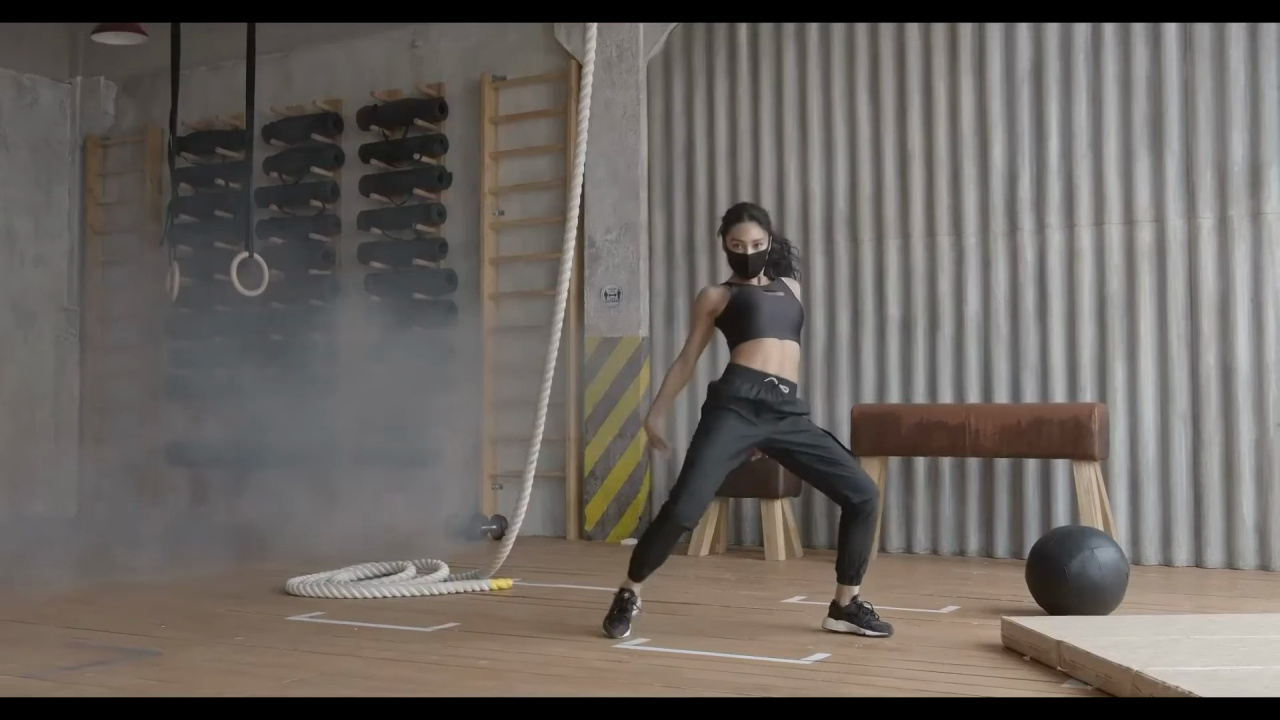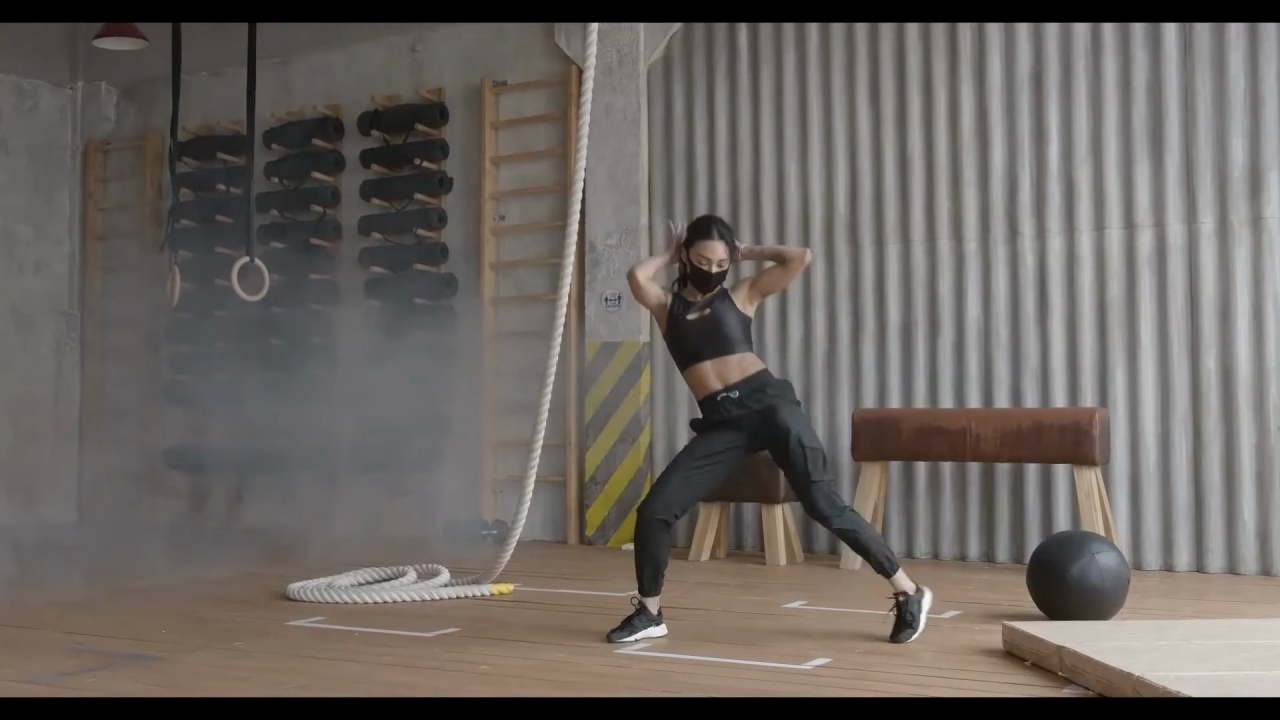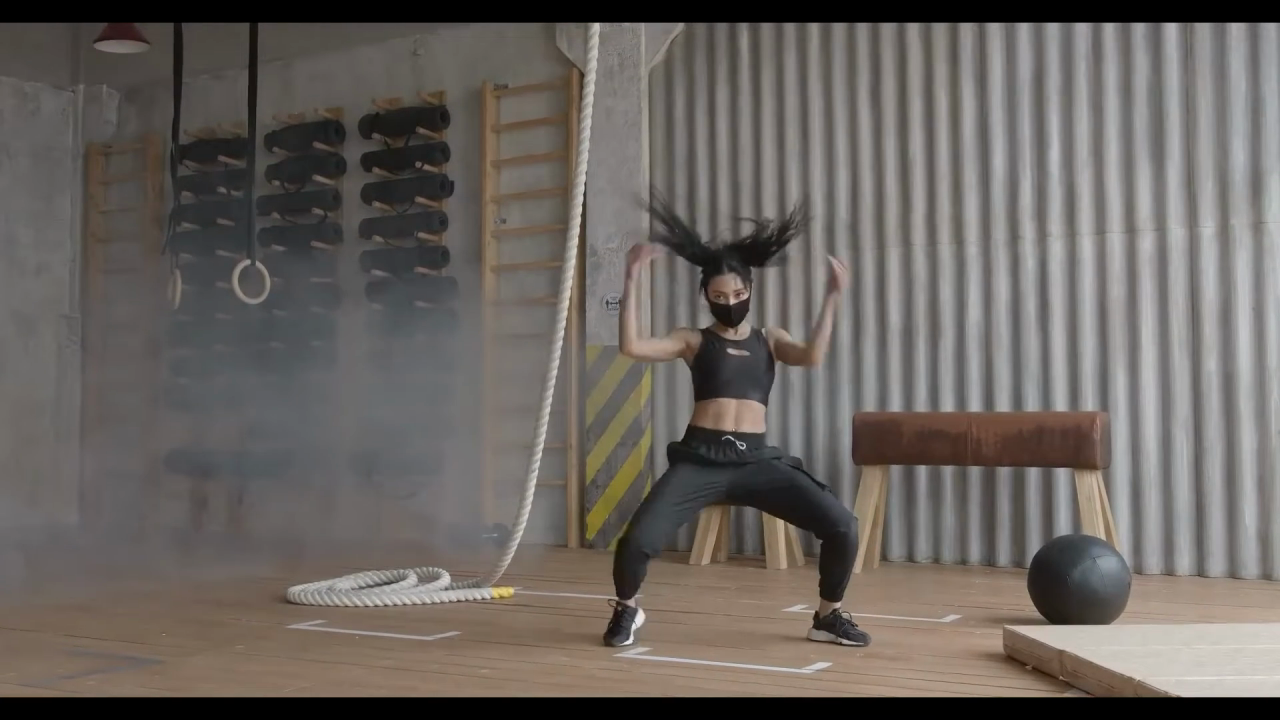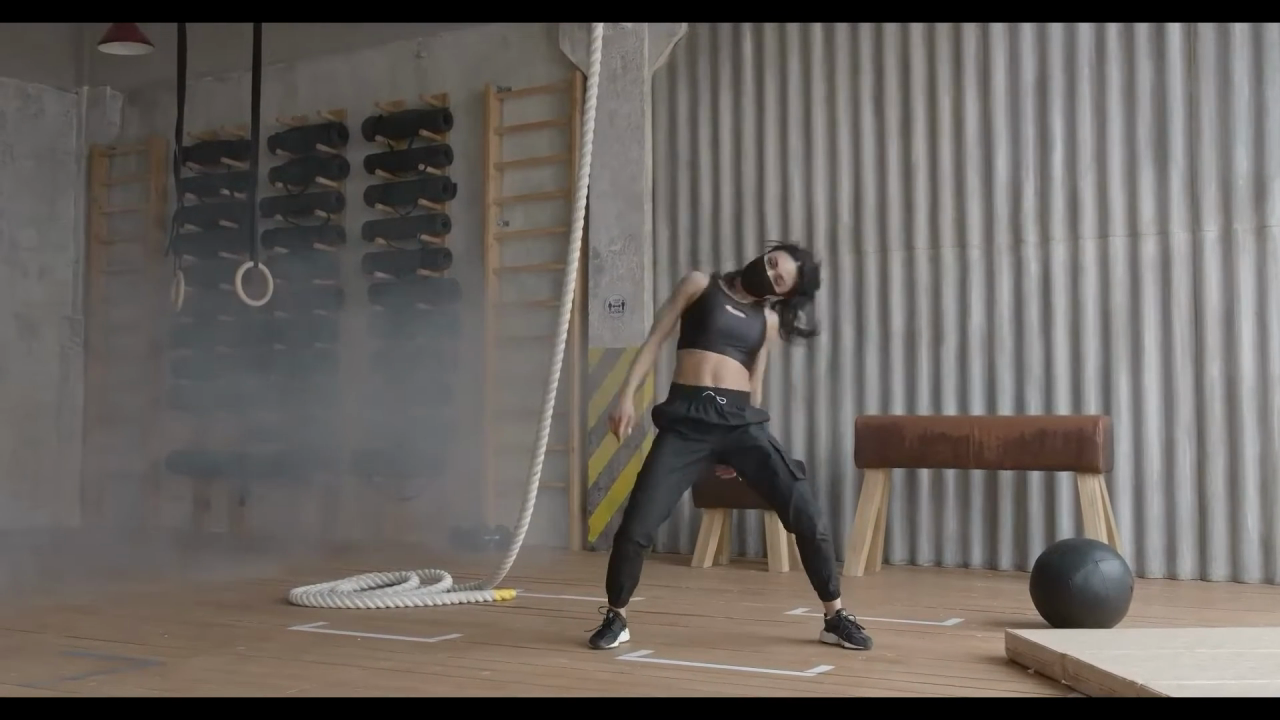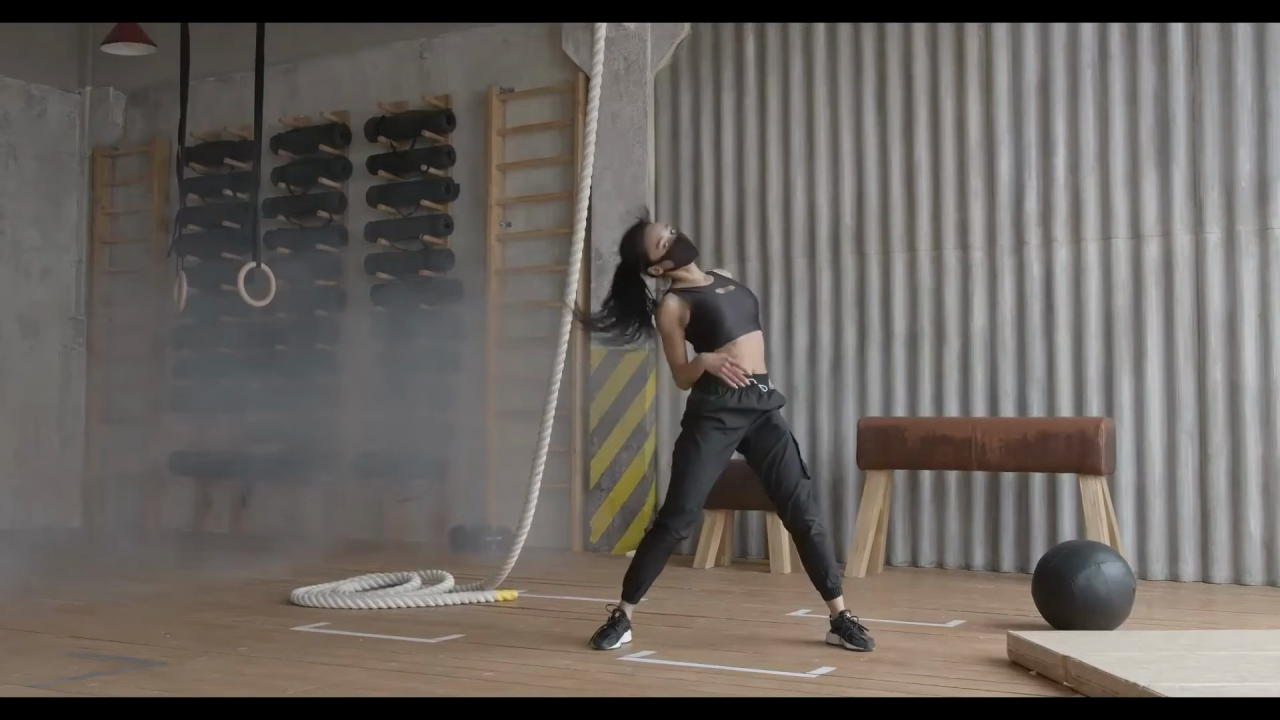
dt=1s
person 1, frame 1
left shoulder: (790, 287)
right shoulder: (716, 295)
right elbow: (688, 358)
right wrist: (655, 413)
left hip: (788, 411)
right hip: (737, 404)
left knee: (863, 494)
right knee: (684, 508)
left ankle: (845, 605)
right ankle: (628, 592)
person 1, frame 2
left shoulder: (741, 295)
right shoulder: (666, 305)
left elbow: (800, 257)
right elbow: (636, 277)
left wrist: (749, 254)
right wrist: (670, 255)
left hip: (770, 404)
right hip: (721, 424)
left knee: (823, 505)
right knee: (653, 511)
left ankle: (907, 591)
right ankle: (649, 611)
person 1, frame 3
left shoulder: (771, 340)
right shoulder: (694, 340)
left elbow: (812, 357)
right elbow: (632, 347)
left wrist: (831, 298)
right wrist: (633, 277)
left hip: (756, 460)
right hip: (700, 459)
left knee: (843, 526)
right knee: (639, 540)
left ankle: (828, 615)
right ankle: (626, 607)
person 1, frame 4
left shoulder: (770, 319)
right shoulder: (700, 284)
right elbow: (654, 342)
left wrist: (736, 451)
right wrist: (626, 395)
left hip: (740, 421)
right hip: (686, 420)
left knee: (806, 515)
right knee: (636, 528)
left ankle: (835, 616)
right ankle: (616, 616)
person 1, frame 5
left shoulder: (725, 278)
right shoulder: (672, 305)
right elbow: (681, 377)
right wrist: (705, 361)
left hip: (762, 405)
right hip: (715, 410)
left knee: (803, 511)
right knee: (678, 516)
left ankle: (839, 617)
right ankle: (623, 615)
